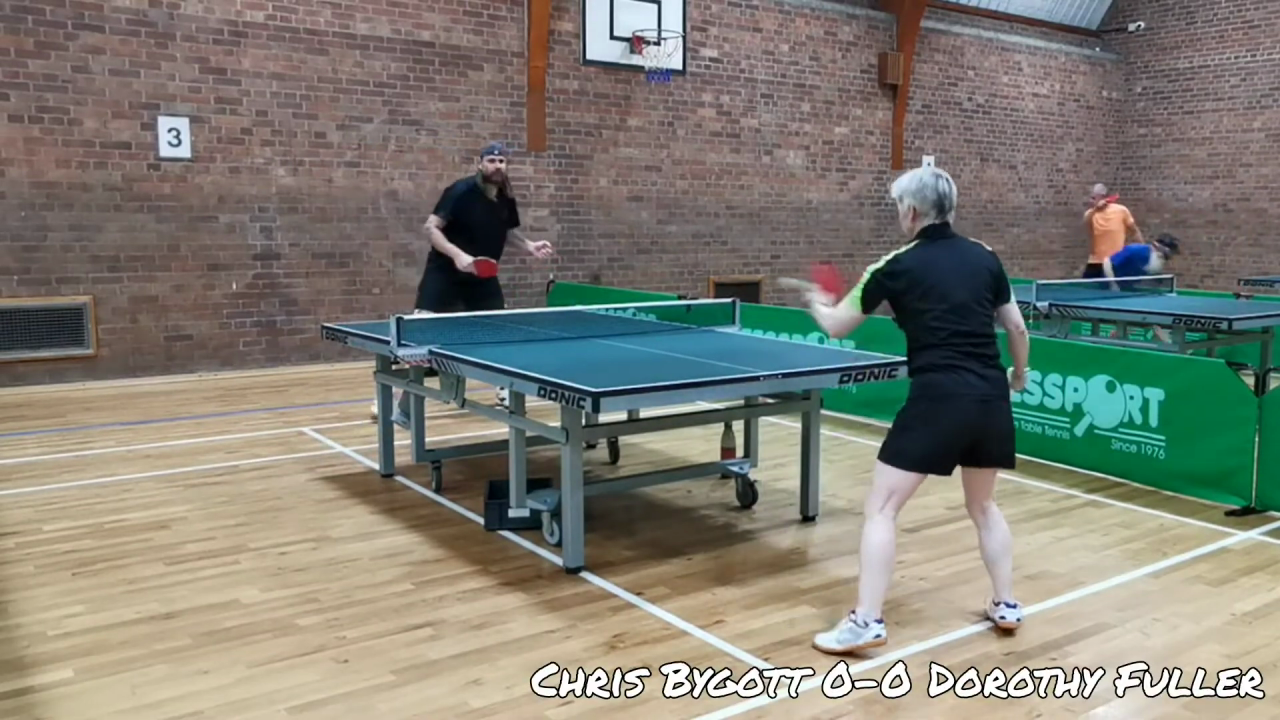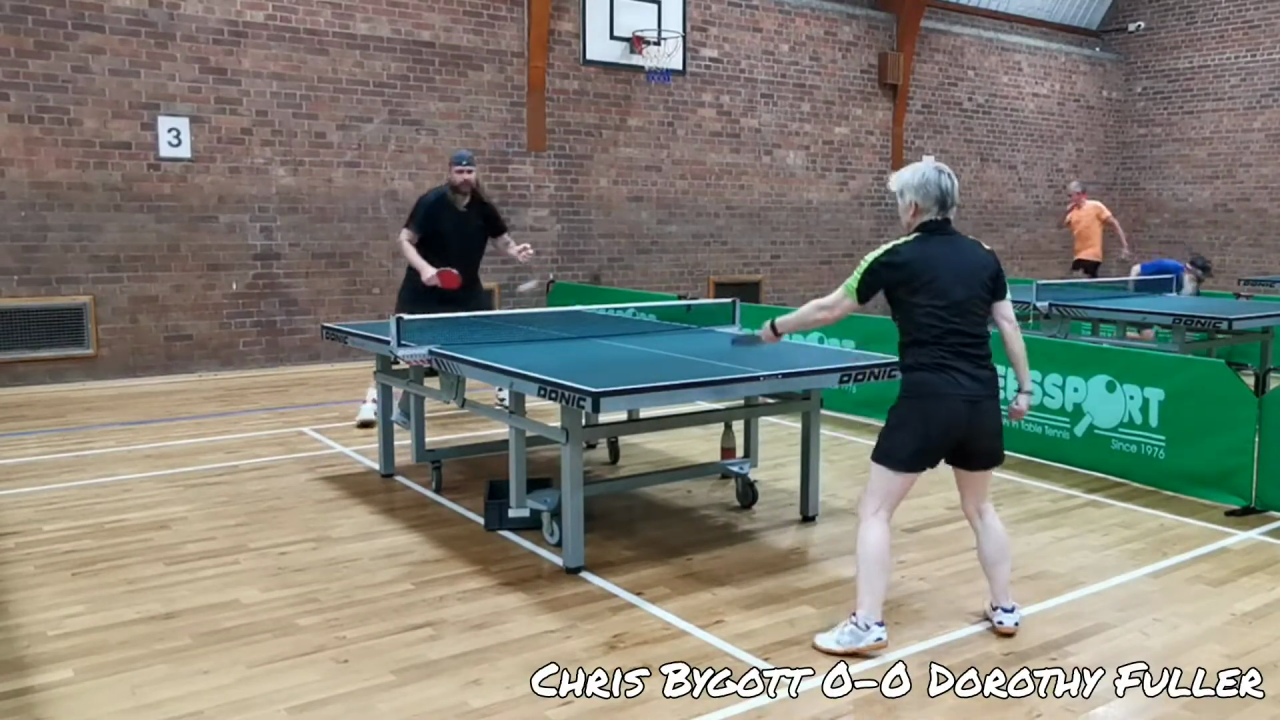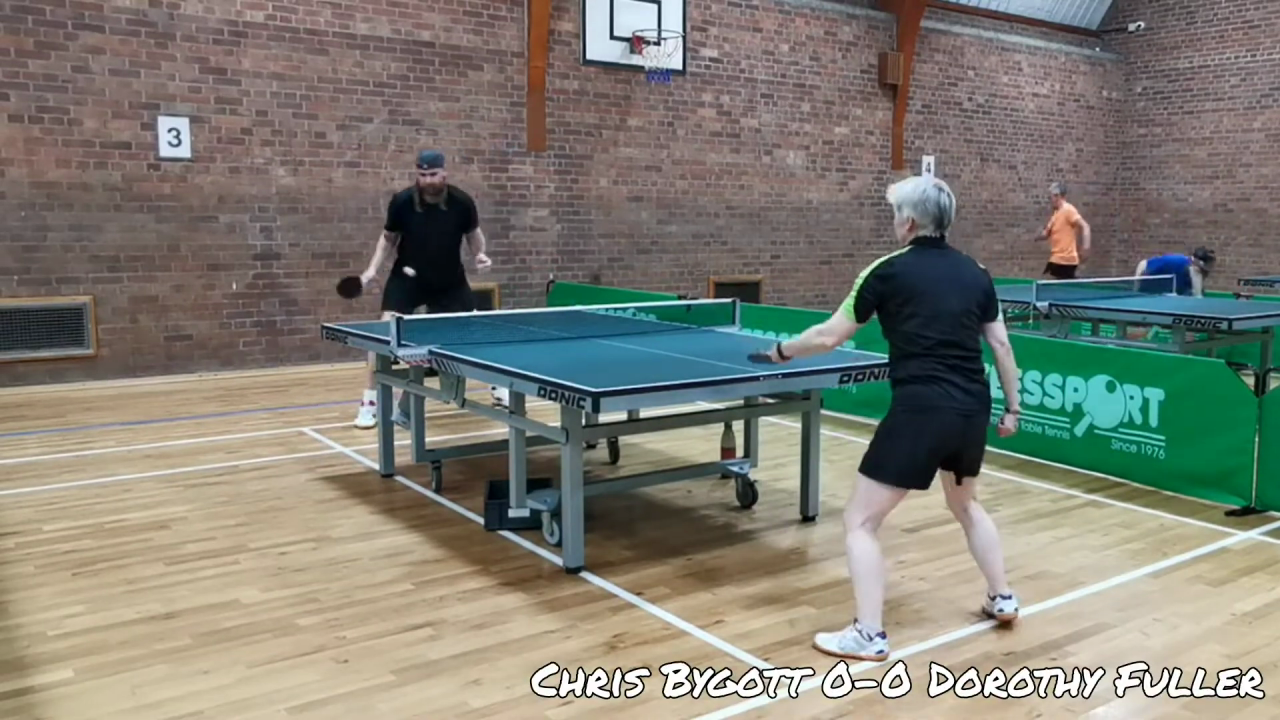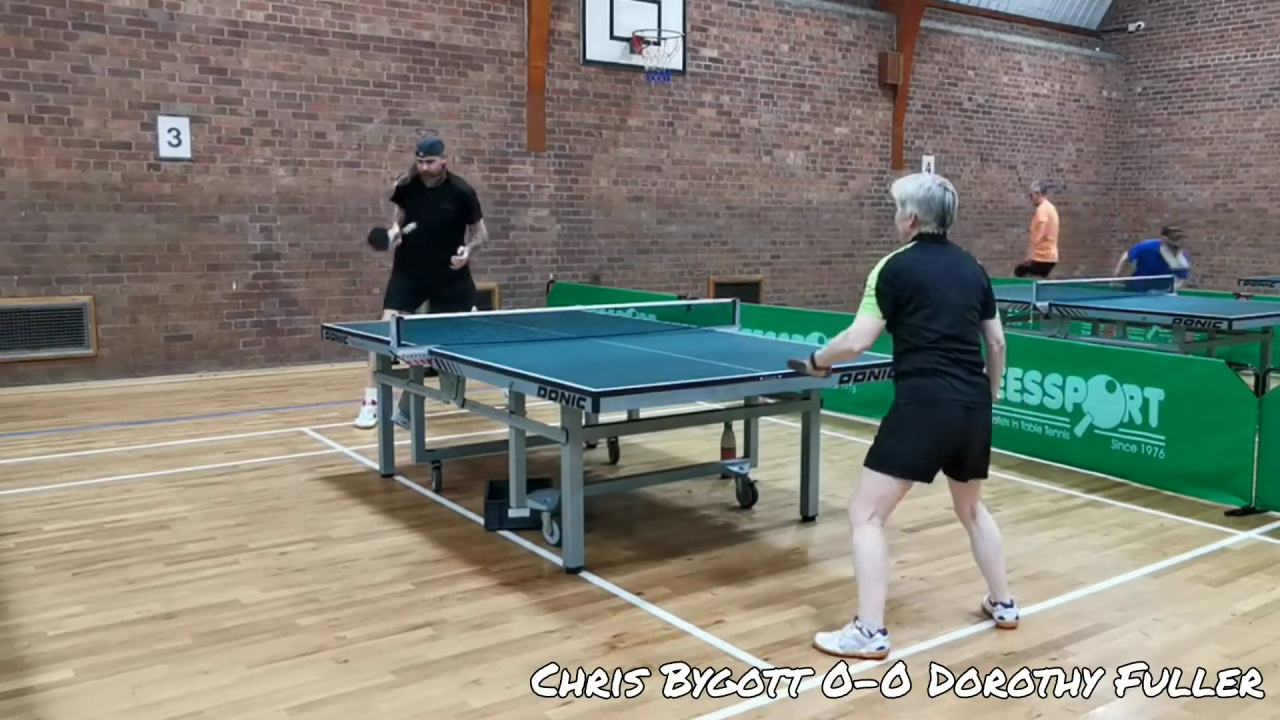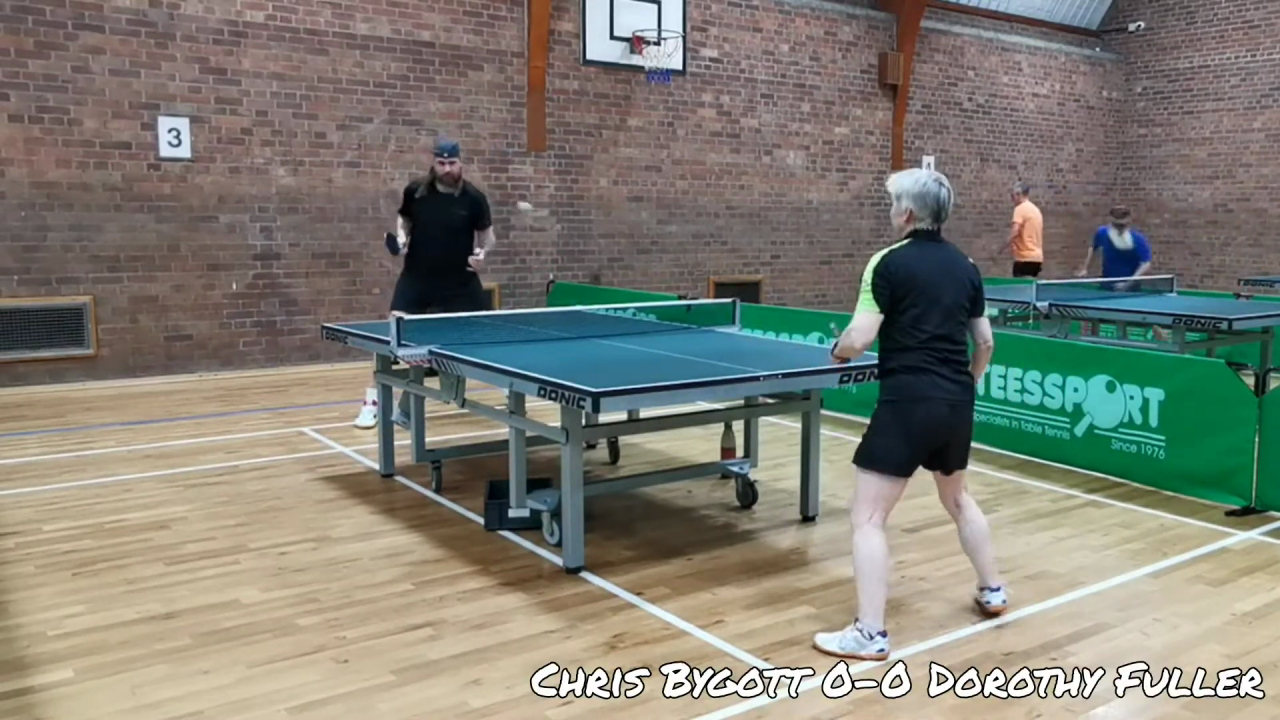
dt=0.2s
person 1, frame 1
left shoulder: (898, 266)
right shoulder: (985, 258)
left elbow: (837, 324)
right elbow: (1016, 327)
left wrist: (819, 302)
right wrist: (1019, 371)
left hip: (936, 399)
right hip: (990, 398)
left knee: (880, 509)
right knee: (983, 507)
left ankle: (864, 622)
right ankle: (1006, 606)
person 1, frame 2
left shoulder: (895, 258)
right shoulder: (983, 256)
left elbow: (829, 309)
right elbow: (1009, 326)
left wrist: (776, 327)
right wrist: (1024, 388)
left hip: (927, 398)
right hip: (981, 397)
left knee: (875, 511)
right knee: (979, 506)
left ankle: (866, 626)
right ankle: (1004, 609)
person 1, frame 3
left shoulder: (888, 272)
right shoulder: (975, 272)
left elbow: (830, 335)
right elbow: (1001, 346)
left wrist: (782, 350)
right wrist: (1011, 406)
left hip: (919, 411)
right hip: (972, 409)
left knee: (860, 521)
right knee: (966, 505)
left ankle: (868, 635)
right ankle: (1001, 598)
person 1, frame 4
left shoulder: (895, 267)
right shoulder: (973, 269)
left elbow: (858, 341)
right elbow: (996, 343)
left wrist: (817, 361)
right wrist: (990, 395)
left hip: (922, 405)
right hip: (972, 405)
left knee: (866, 515)
right knee: (970, 507)
left ankle: (870, 632)
right ankle: (1002, 603)
person 1, frame 5
left shoulder: (890, 262)
right shoulder: (965, 266)
left elbow: (857, 338)
right elbow: (984, 340)
left wrist: (838, 348)
left hip: (907, 401)
right hip: (956, 400)
left knee: (868, 516)
right knee: (956, 498)
left ankle: (871, 632)
right ankle: (991, 588)
person 2, frame 1
left shoulder: (507, 199)
right shoulder: (461, 191)
left elbow: (510, 233)
right elbow: (431, 227)
left wrist: (531, 247)
right wrist: (457, 255)
left hip: (483, 277)
right hip: (446, 271)
left ankle: (505, 392)
person 2, frame 2
left shoulder: (485, 207)
right shoulder: (430, 202)
left elbow: (501, 239)
right elbow: (406, 240)
left wrist: (515, 251)
right wrist: (423, 268)
left hip: (466, 284)
right hip: (425, 282)
left ankle: (504, 391)
right ankle: (372, 401)
person 2, frame 3
left shoulder: (461, 203)
right shoulder: (401, 202)
left elbow: (474, 235)
right elbow: (388, 237)
left wrist: (480, 255)
right wrist: (373, 267)
left hip: (450, 282)
right hip: (407, 280)
left ankle: (498, 389)
right ankle: (370, 403)
person 2, frame 4
left shoulder: (461, 191)
right shoulder: (406, 185)
left elbow: (480, 231)
left wrist: (468, 250)
right wrist: (395, 229)
left hip: (451, 275)
right hip: (409, 273)
right ankle: (371, 402)
person 2, frame 5
left shoulder: (474, 198)
right shoulder: (415, 191)
left elbow: (486, 235)
right elbow: (403, 219)
left wrist: (483, 253)
right wrist: (401, 234)
left hip: (461, 281)
right hip: (418, 277)
right ankle: (372, 402)
